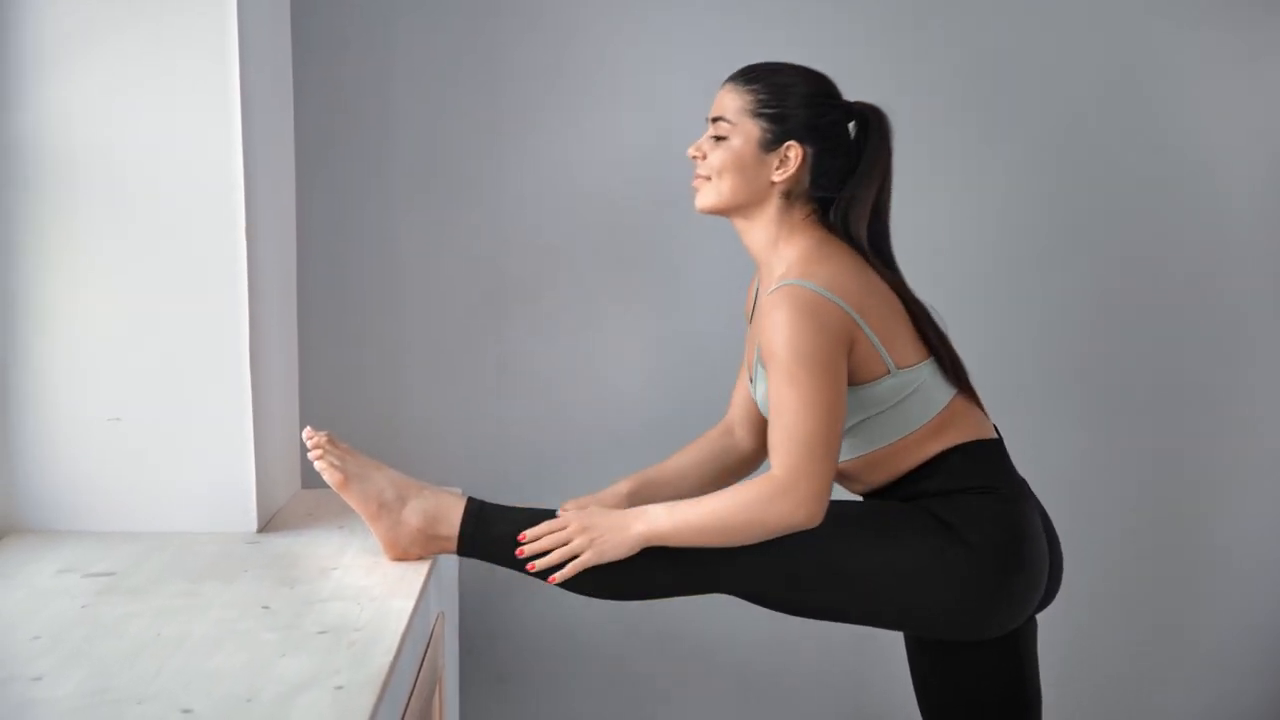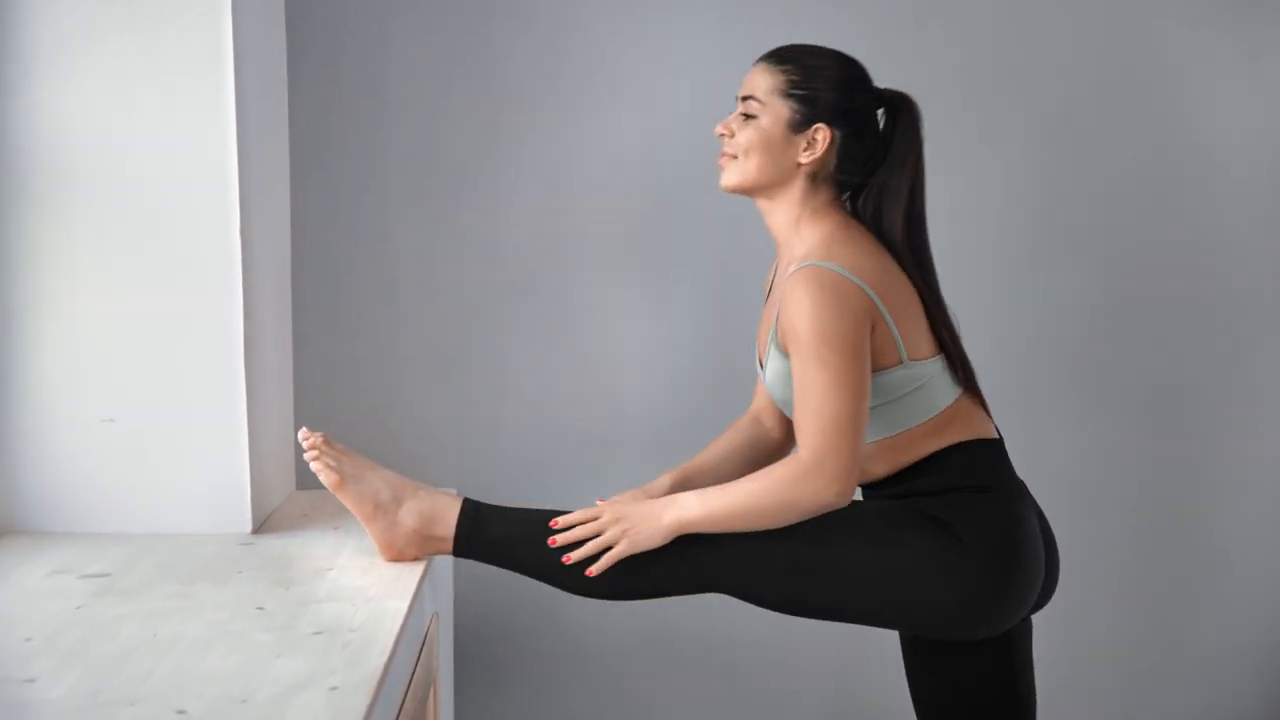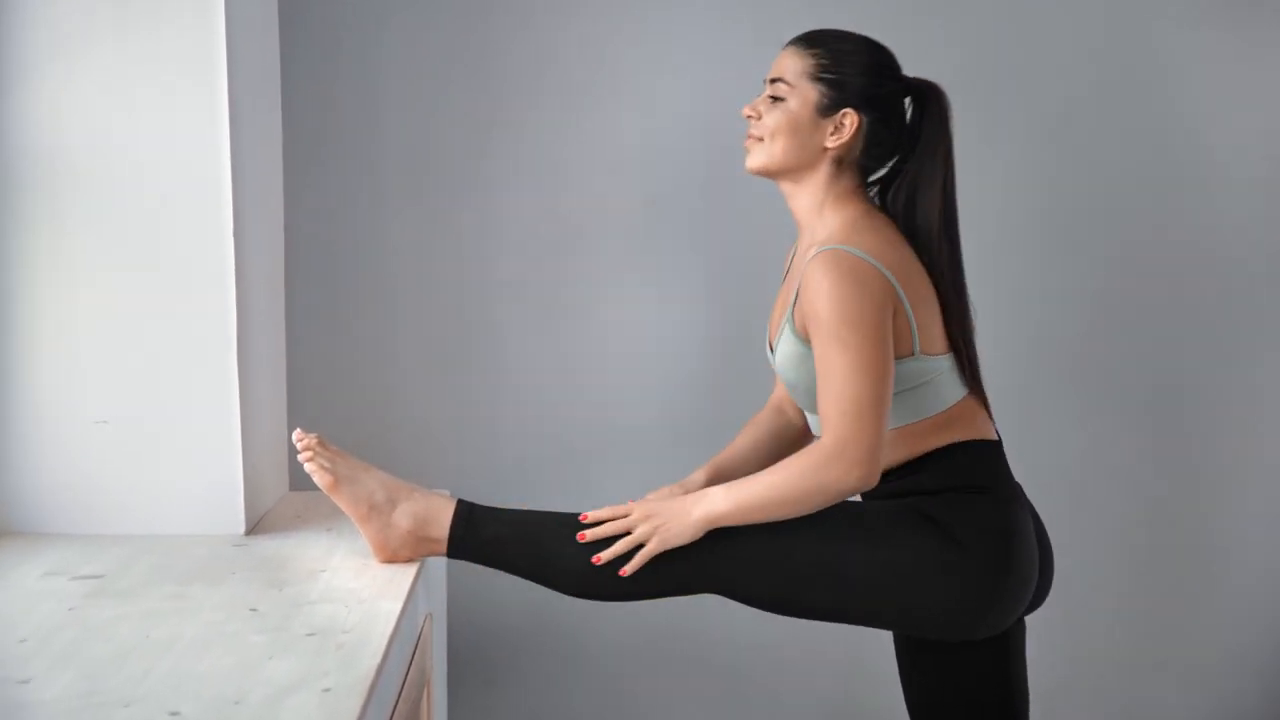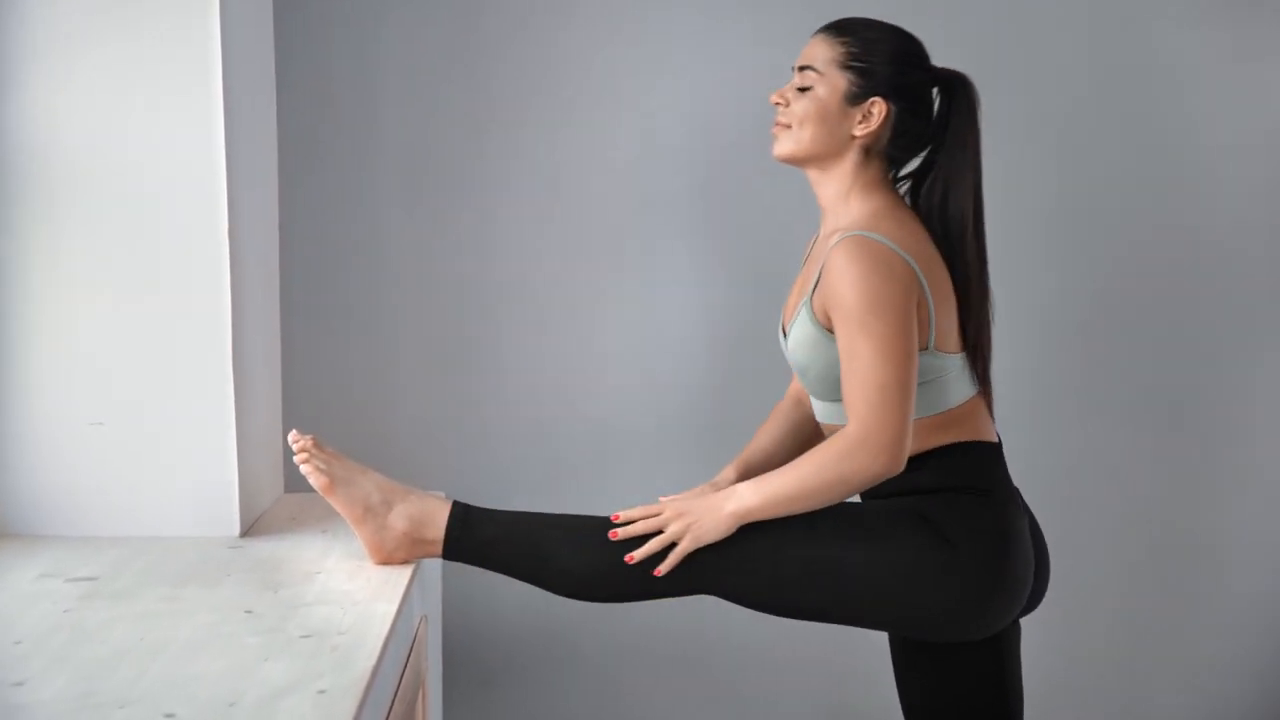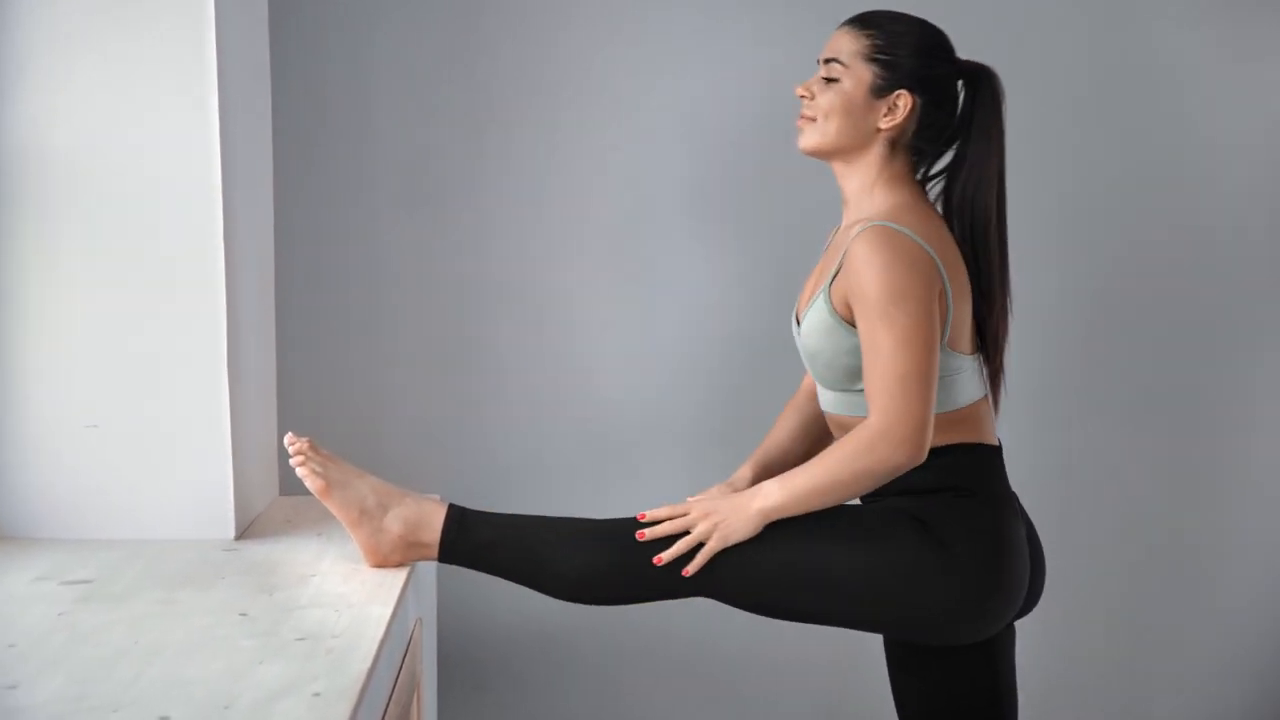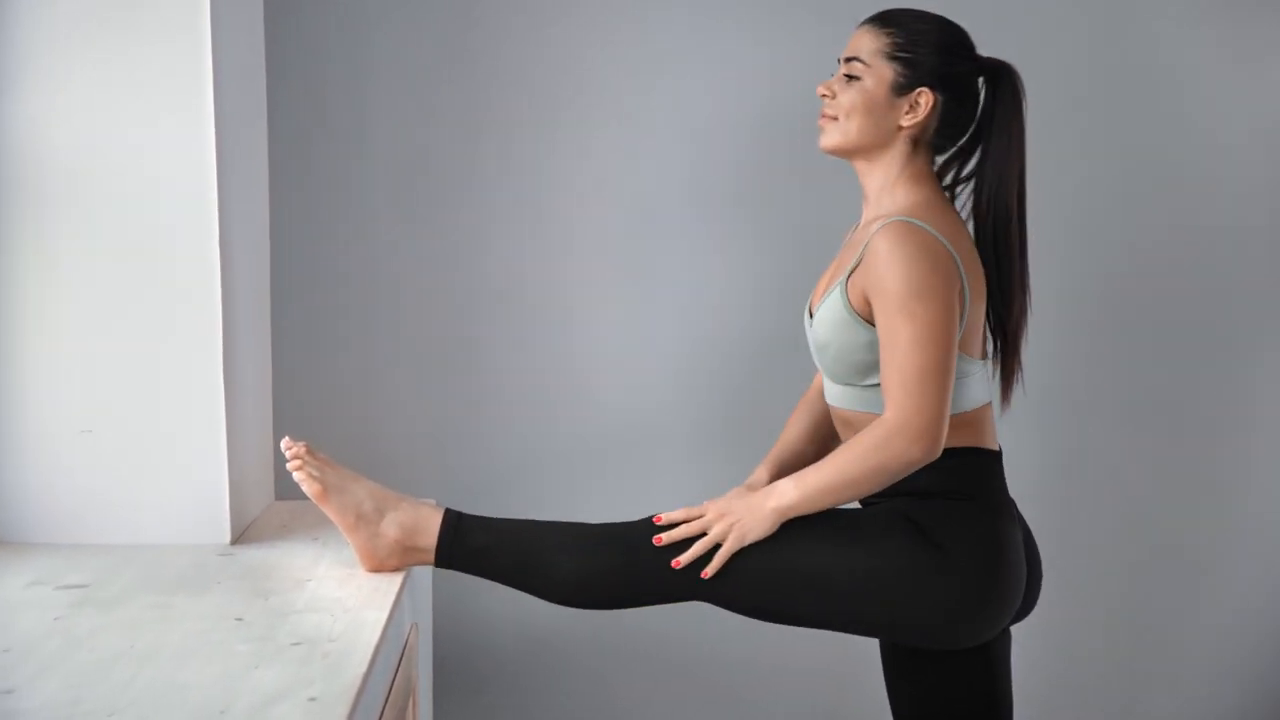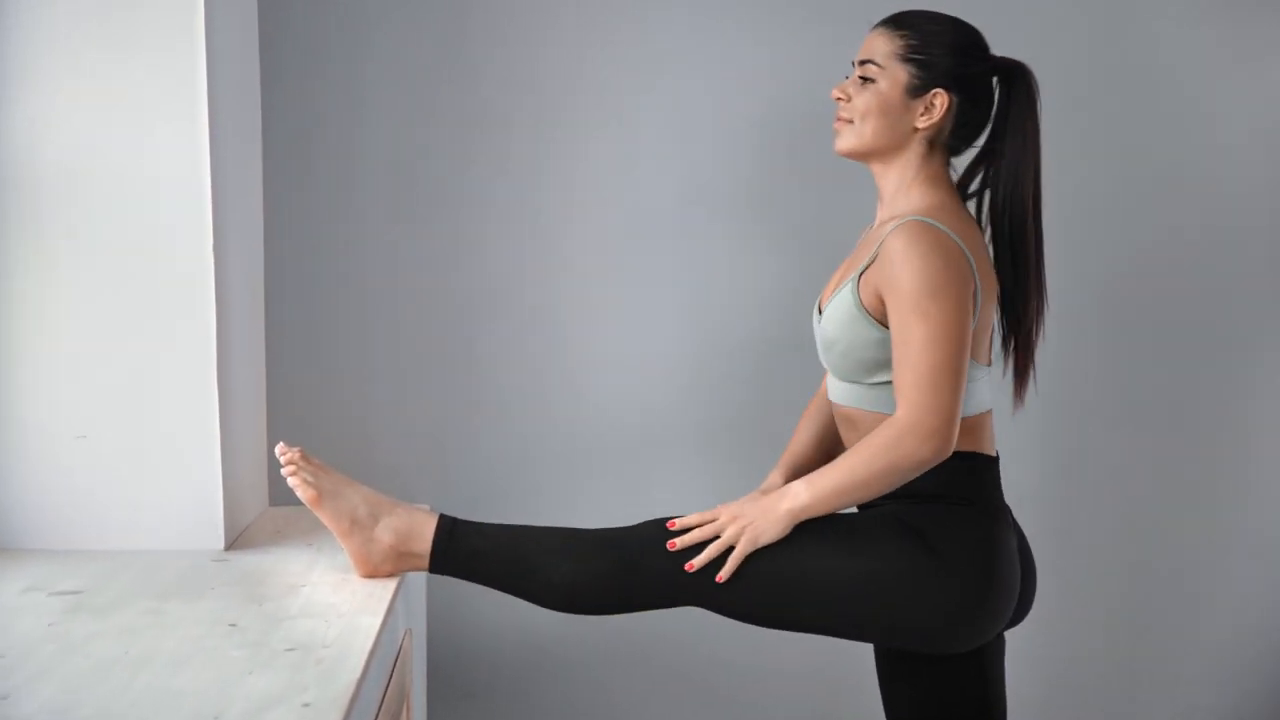
dt=0.1s
person 1, frame 1
left shoulder: (803, 298)
right shoulder: (785, 273)
left elbow: (794, 497)
right elbow: (742, 438)
left wrist: (637, 524)
right wrist: (626, 494)
left hip: (967, 547)
right hip: (977, 546)
left knee: (724, 548)
left ankle: (445, 522)
person 1, frame 2
left shoulder: (823, 281)
right shoulder: (803, 259)
left elbow: (825, 476)
right elbow: (775, 422)
left wrist: (671, 516)
right wrist: (665, 488)
left hip: (963, 543)
right hip: (970, 544)
left knee: (708, 553)
left ankle: (441, 523)
person 1, frame 3
left shoulder: (841, 265)
right shoulder: (828, 242)
left elbow: (848, 460)
right elbow: (794, 412)
left wrist: (702, 509)
right wrist: (702, 482)
left hip: (956, 545)
right hip: (968, 546)
left knee: (711, 554)
left ankle: (434, 525)
person 1, frame 4
left shoulder: (865, 252)
right shoulder: (847, 232)
left elbow: (876, 447)
right elbow: (818, 396)
left wrist: (729, 508)
right wrist: (727, 482)
left hip: (953, 541)
right hip: (964, 544)
left knee: (691, 551)
left ankle: (430, 524)
person 1, frame 5
left shoulder: (887, 244)
right shoulder: (870, 226)
left elbow: (899, 437)
right elbow: (829, 393)
left wrist: (754, 506)
right wrist: (747, 479)
left hip: (948, 545)
right hip: (958, 547)
left knee: (693, 552)
left ankle: (425, 528)
person 1, frame 6
left shoulder: (906, 241)
right shoulder: (891, 224)
left elbow: (913, 433)
right elbow: (840, 385)
left wrist: (769, 506)
right wrist: (764, 480)
left hip: (945, 548)
right hip: (956, 550)
left knee: (684, 552)
left ankle: (418, 534)
person 1, frame 7
left shoulder: (921, 240)
right shoulder: (902, 226)
left elbow: (924, 432)
right elbow: (845, 388)
left wrist: (784, 508)
right wrist: (777, 484)
left hip: (939, 552)
right hip: (949, 555)
left knee: (680, 556)
left ankle: (412, 539)
